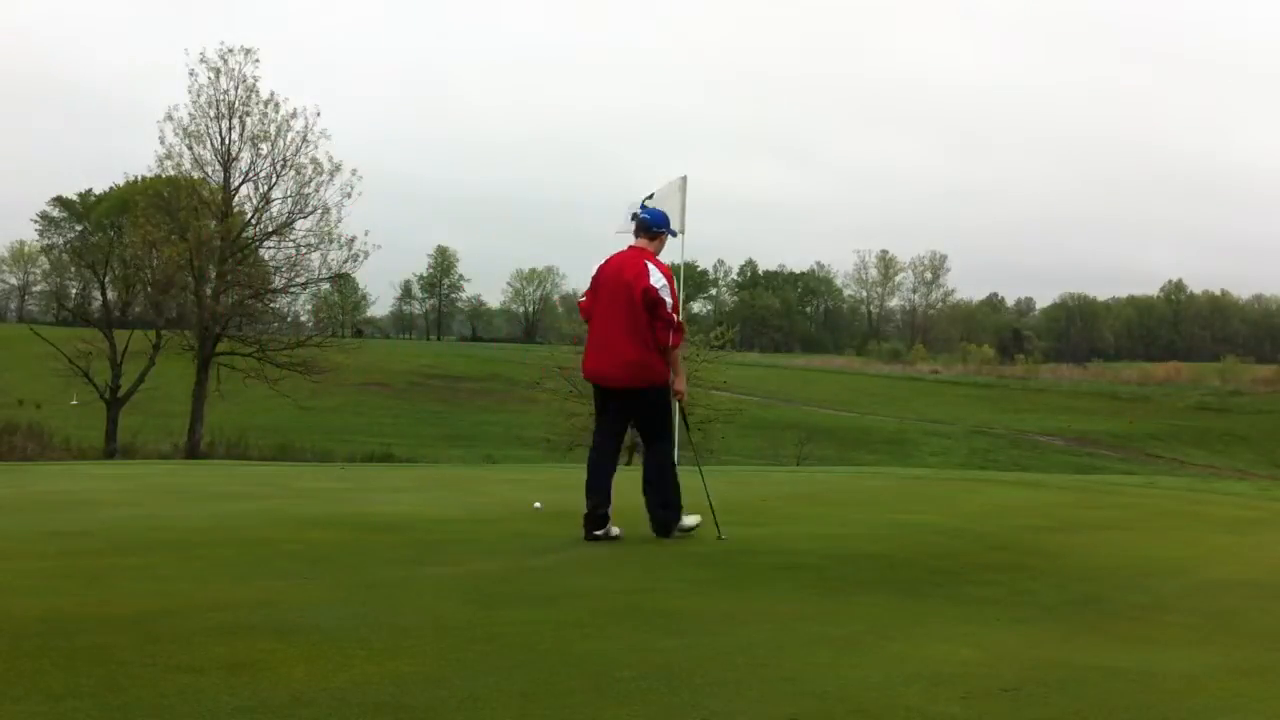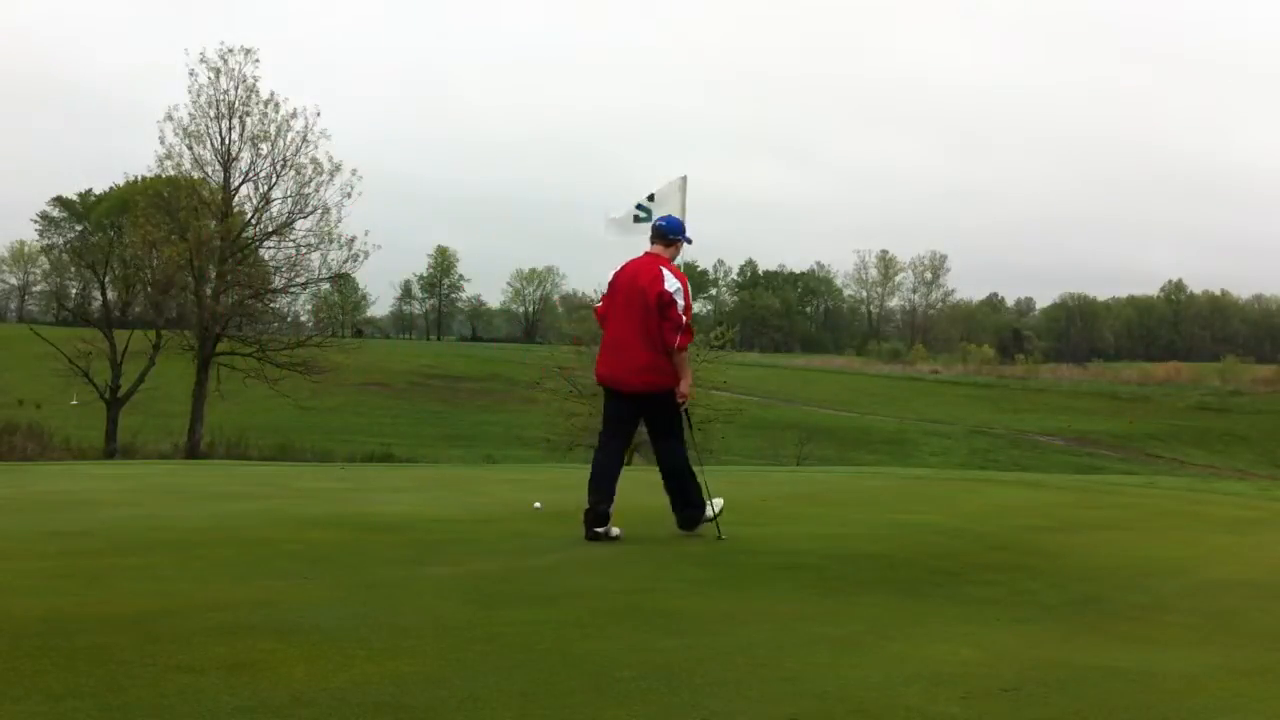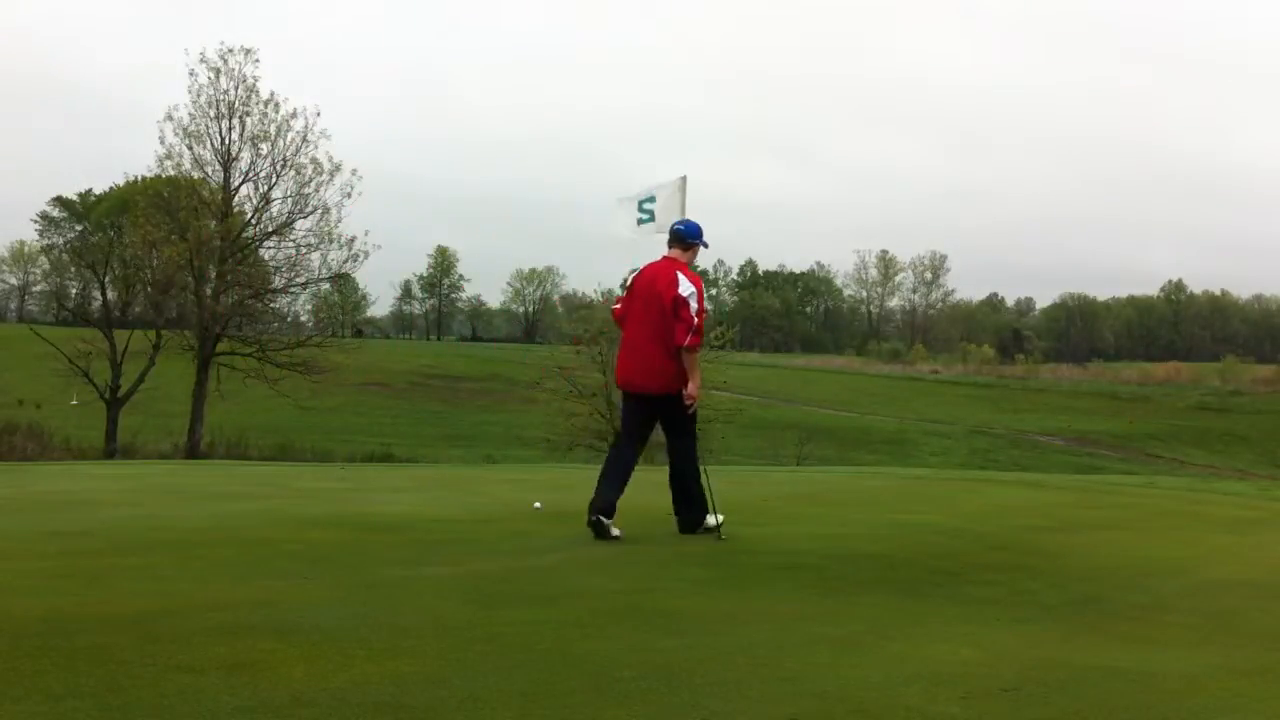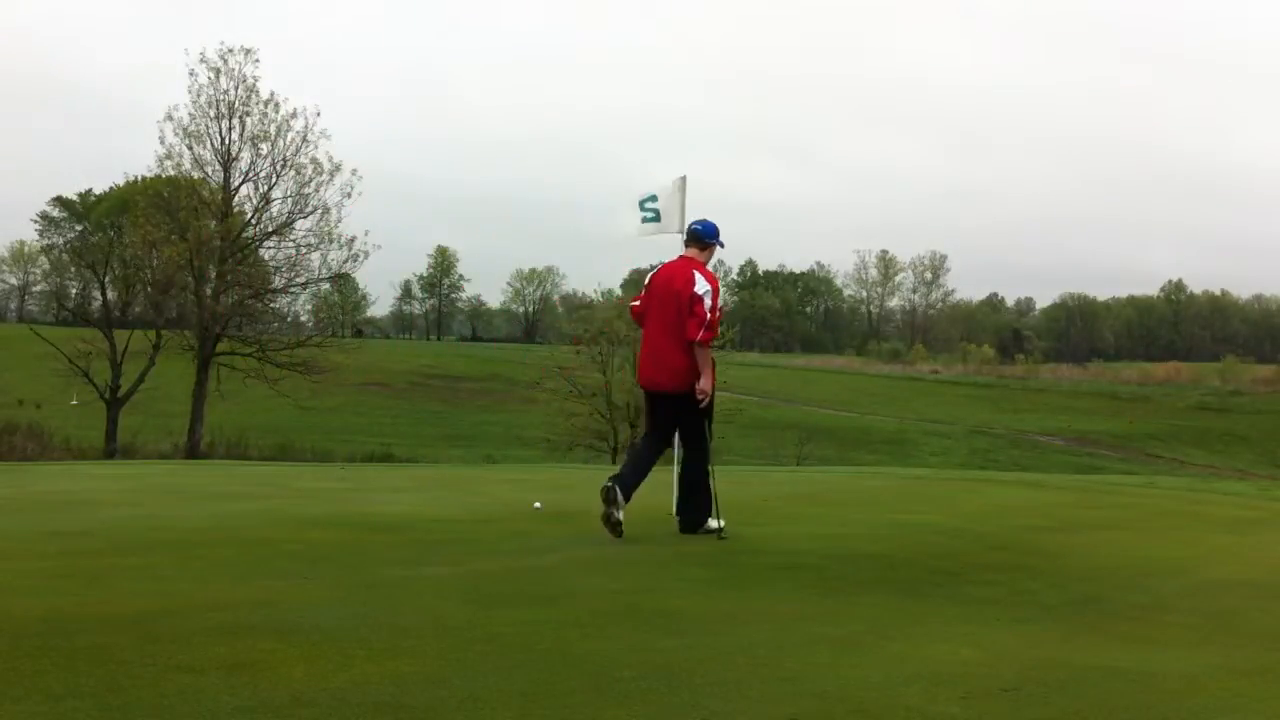
dt=0.1s
person 1, frame 1
left shoulder: (606, 266)
right shoulder: (657, 273)
left elbow: (587, 312)
right elbow: (668, 331)
right wrist: (678, 375)
left hip: (603, 369)
right hip: (643, 372)
left knee: (604, 442)
right knee: (659, 442)
left ankle: (596, 522)
right ankle: (667, 519)
person 1, frame 2
left shoulder: (622, 272)
right shoulder: (671, 278)
left elbow: (603, 316)
right elbow: (678, 334)
right wrist: (685, 378)
left hip: (616, 373)
right hip: (655, 376)
left knee: (611, 443)
right knee: (669, 444)
left ankle: (597, 520)
right ankle: (691, 512)
person 1, frame 3
left shoulder: (639, 275)
right shoulder: (688, 281)
left elbow: (620, 316)
right elbow: (688, 336)
right wrist: (693, 380)
left hip: (633, 375)
right hip: (671, 378)
left knee: (627, 442)
right knee: (682, 445)
left ankle: (602, 507)
right ankle: (693, 516)
person 1, frame 4
left shoulder: (658, 273)
right shoulder: (704, 280)
left elbow: (639, 313)
right elbow: (701, 332)
right wrist: (706, 375)
left hip: (653, 373)
right hip: (687, 376)
left knee: (654, 439)
right knee: (696, 444)
left ankle: (618, 488)
right ankle: (695, 517)
